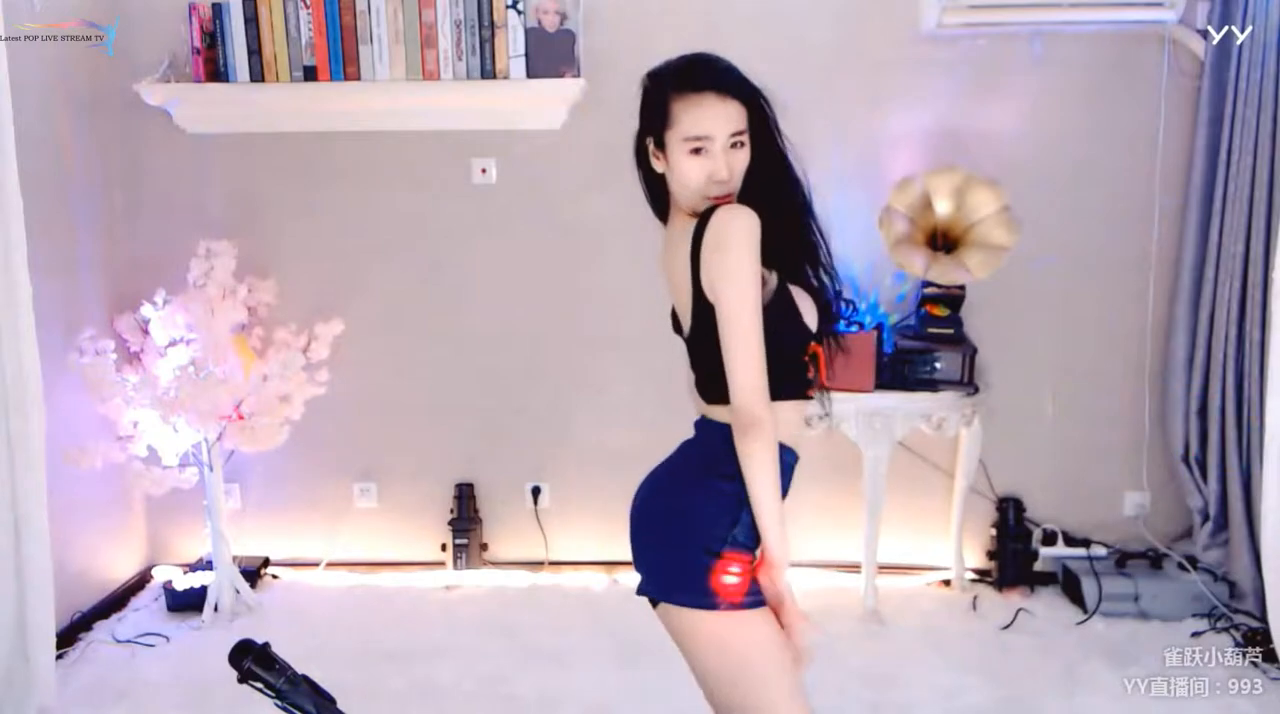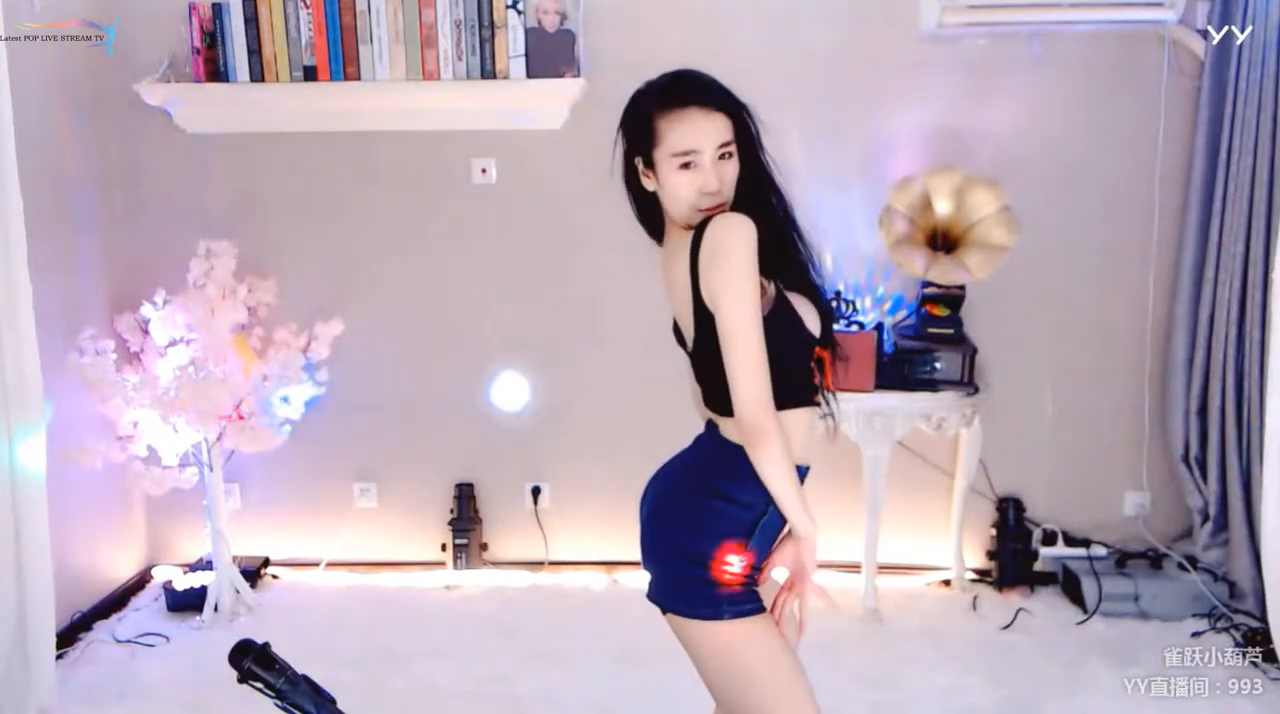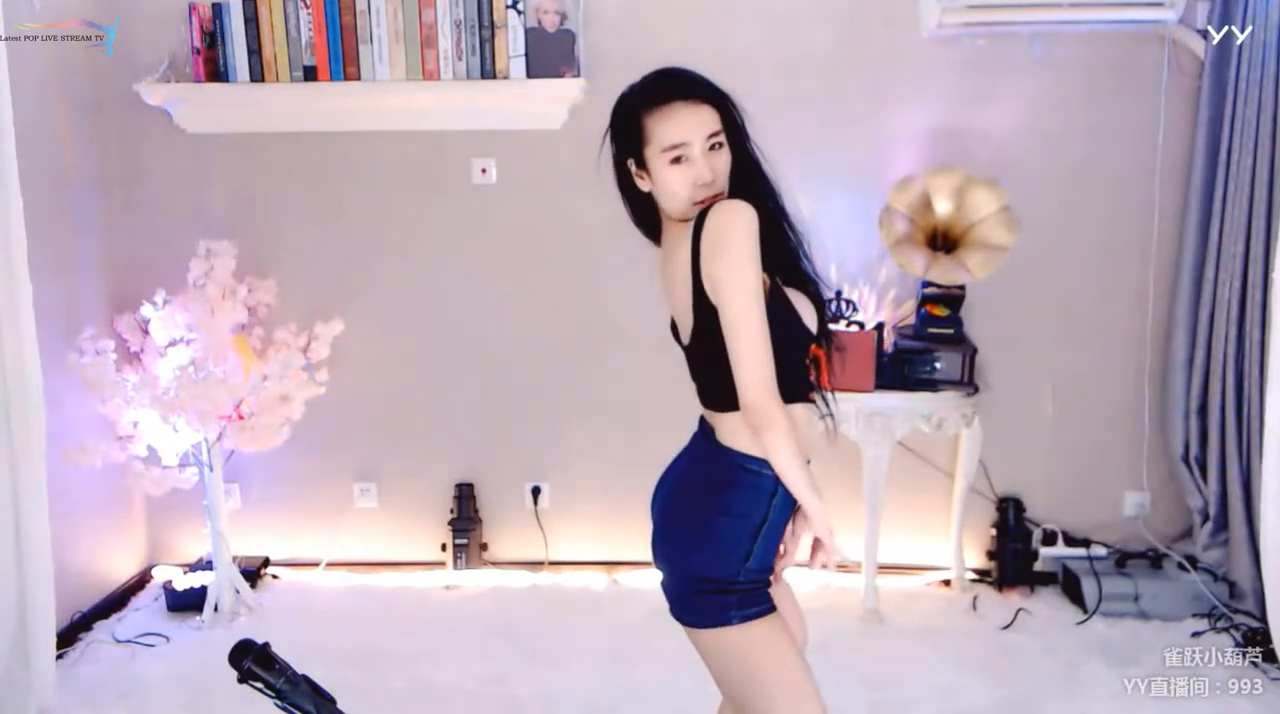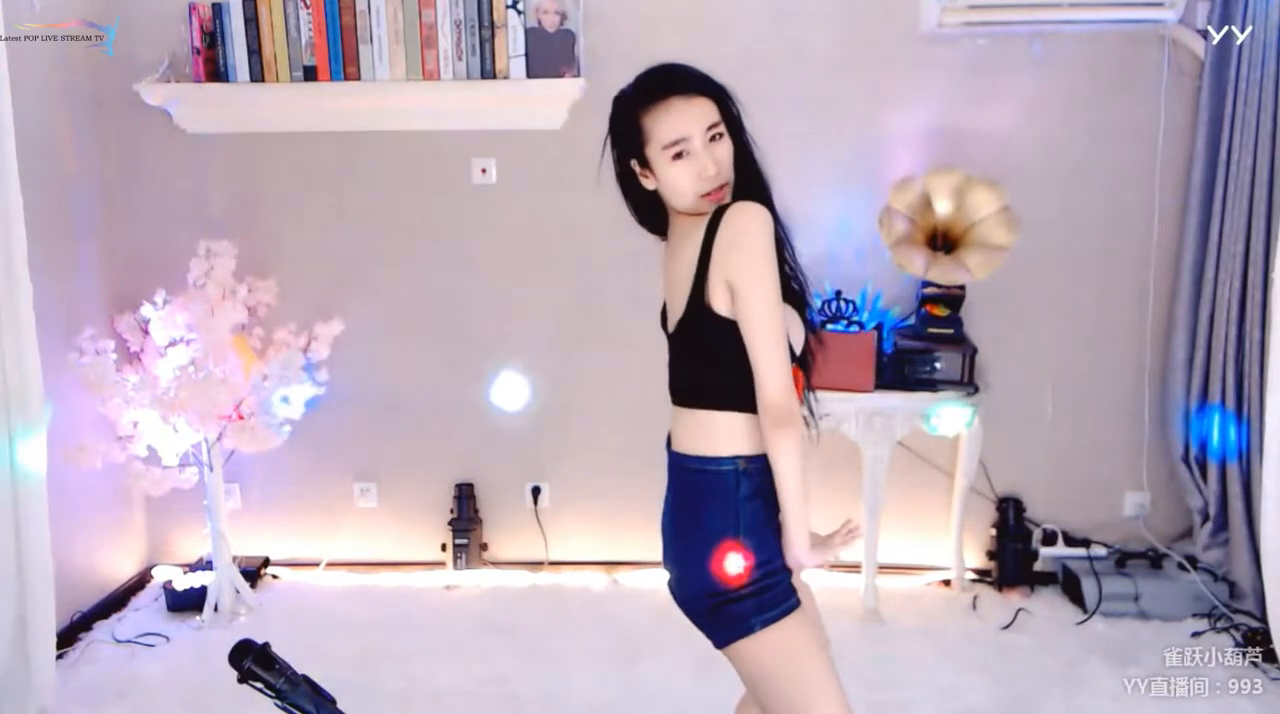
dt=0.4s
person 1, frame 1
left shoulder: (683, 232)
right shoulder: (735, 223)
right elbow: (750, 412)
right wrist: (775, 552)
left hip: (695, 503)
right hip: (707, 522)
left knee: (775, 661)
person 1, frame 2
left shoulder: (683, 244)
right shoulder: (732, 233)
right elbow: (756, 419)
right wrist: (803, 527)
left hip: (702, 502)
right hip: (710, 530)
left knee: (770, 662)
person 1, frame 3
left shoulder: (680, 243)
right shoulder: (733, 219)
right elbow: (761, 404)
right wrist: (813, 505)
left hip: (713, 497)
right hip: (723, 520)
left knee: (783, 649)
person 1, frame 4
left shoulder: (685, 238)
right shoulder: (744, 222)
right elbow: (777, 405)
right wrist: (798, 536)
left hip: (714, 498)
right hip: (730, 511)
